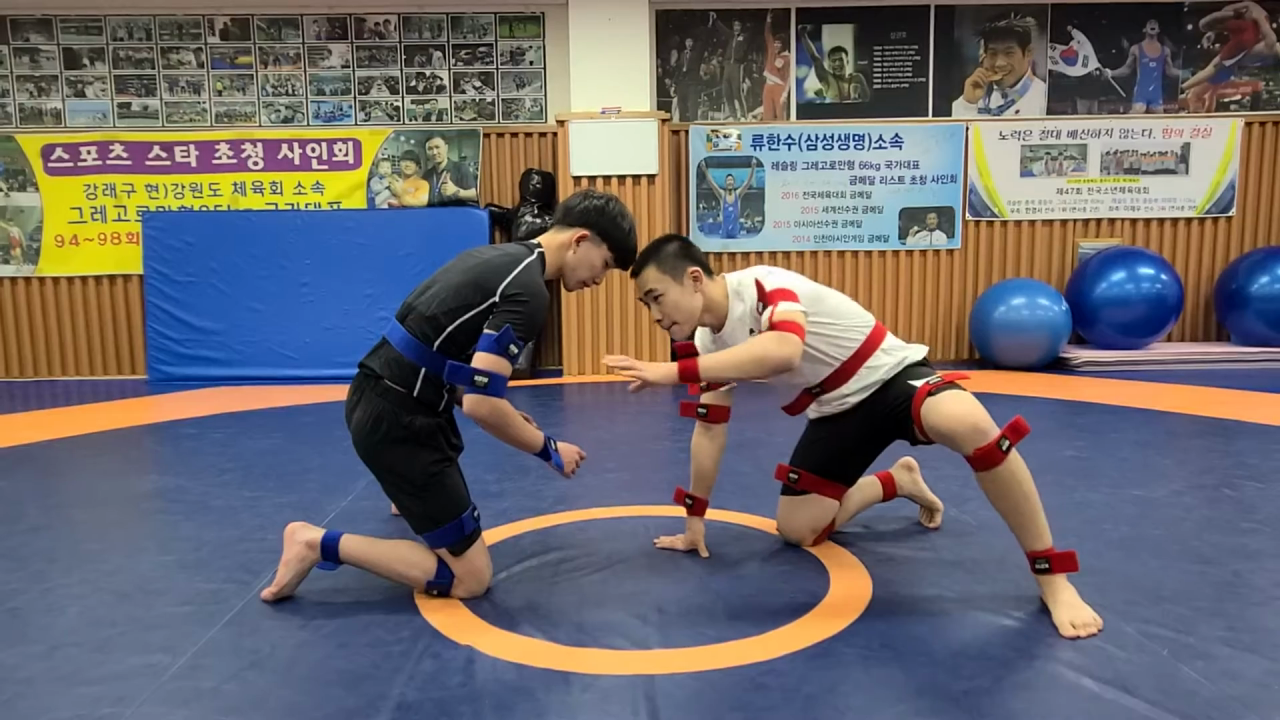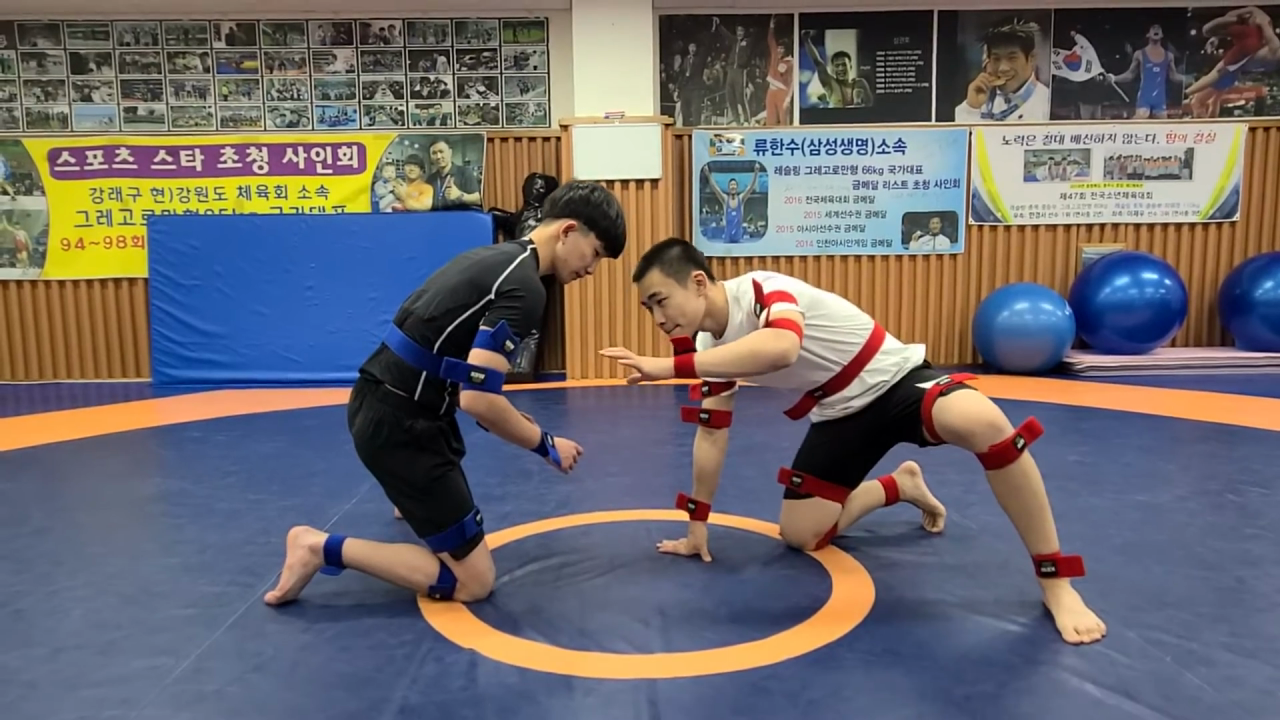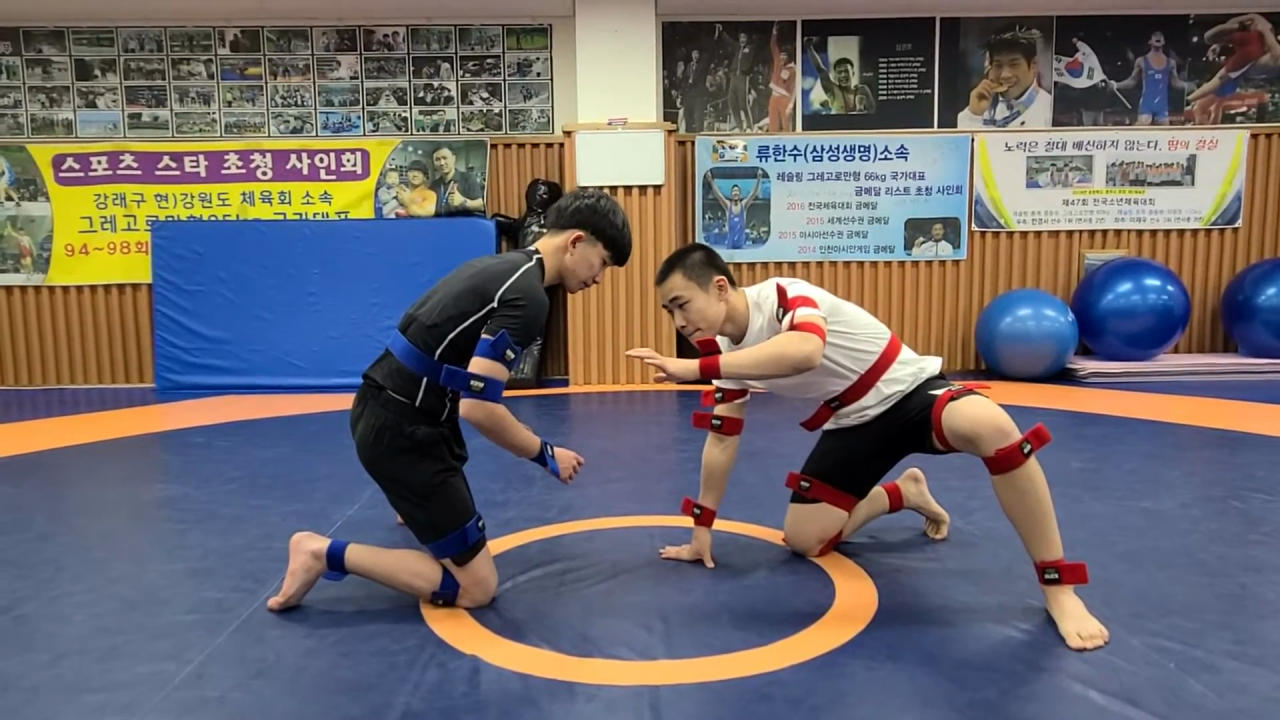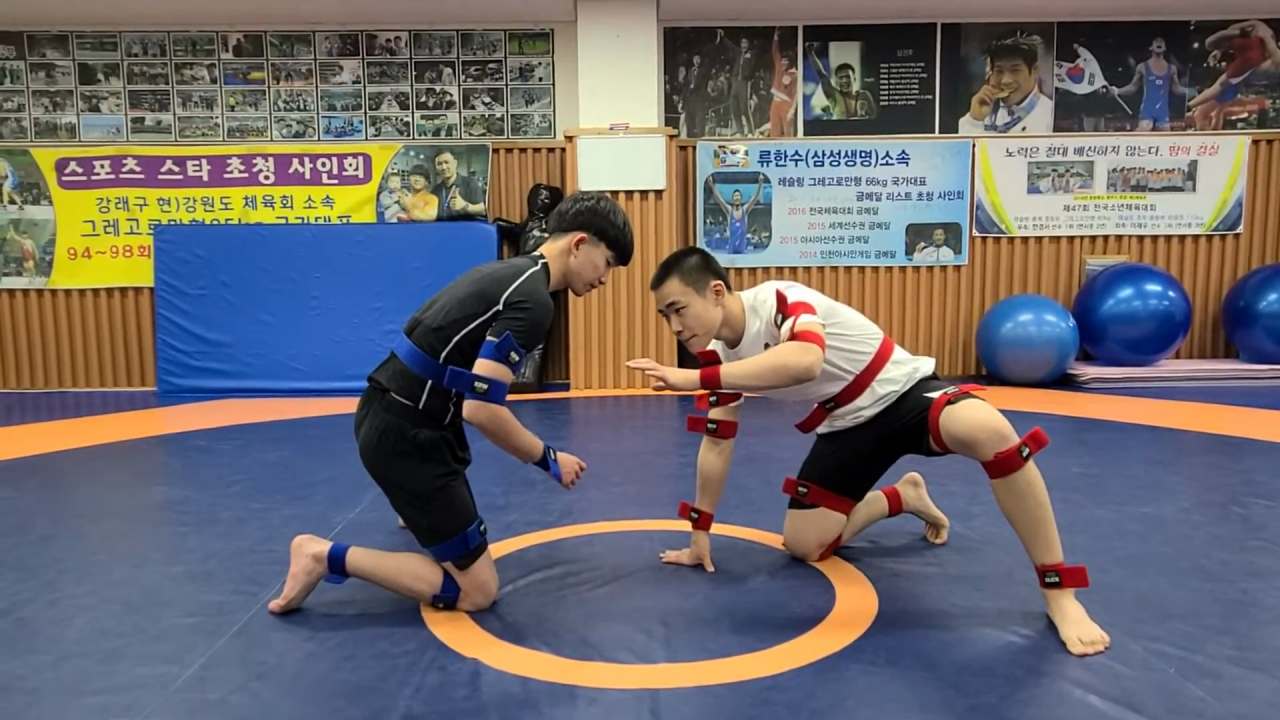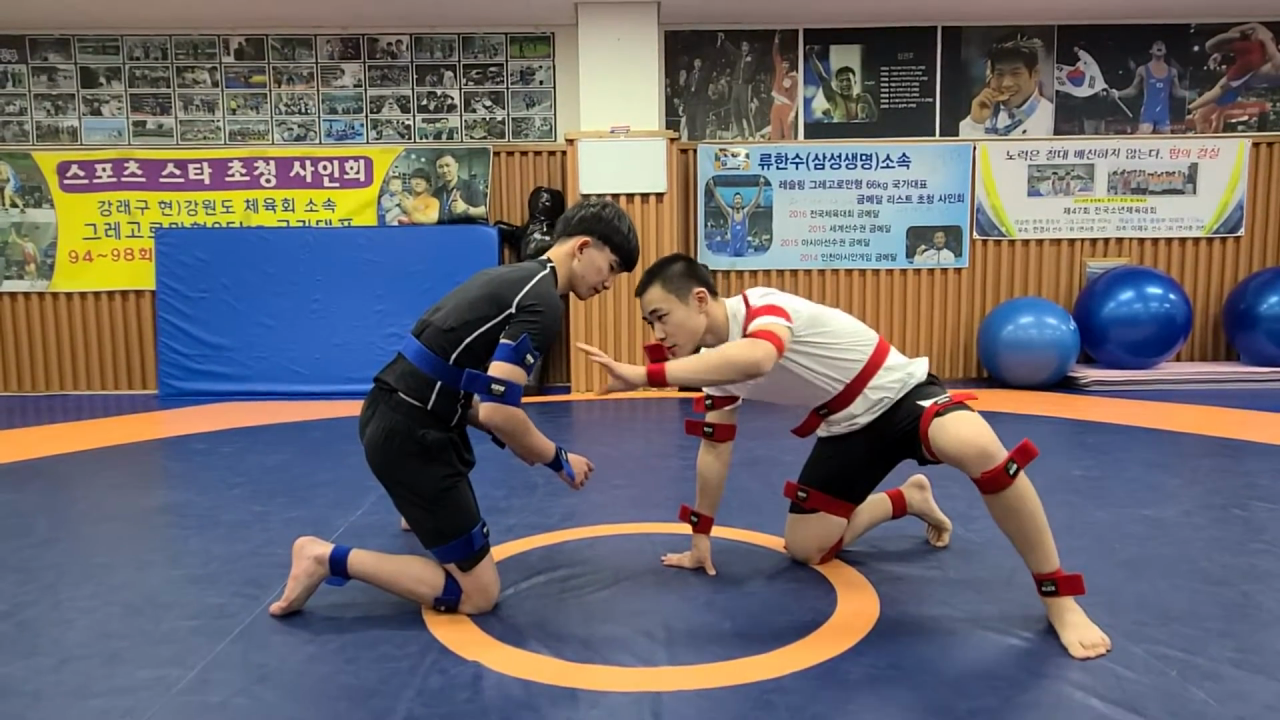
dt=1s
person 1, frame 1
left shoulder: (763, 286)
right shoulder: (708, 340)
left elbow: (785, 352)
right elbow: (709, 428)
left wrist: (675, 372)
right wrist: (694, 520)
left hip: (892, 376)
right hip: (836, 411)
left knee: (970, 426)
right knee: (797, 531)
left ankle: (1052, 577)
right ankle: (897, 481)
person 1, frame 2
left shoulder: (761, 290)
right shoulder: (709, 343)
left elbow: (781, 348)
right elbow: (711, 434)
left wrist: (671, 366)
right wrist: (697, 526)
left hip: (895, 380)
right hip: (841, 415)
left knee: (984, 424)
right knee: (800, 536)
left ankle: (1056, 582)
right ankle: (899, 486)
person 1, frame 3
left shoulder: (782, 295)
right shoulder: (726, 349)
left elbow: (805, 352)
right elbow: (722, 439)
left wrist: (693, 368)
right wrist: (702, 529)
left hip: (909, 391)
right hip: (853, 424)
left knee: (990, 427)
right knee: (804, 541)
left ankle: (1059, 589)
right ankle: (903, 493)
person 1, frame 4
left shoulder: (778, 300)
right shoulder: (720, 353)
left elbow: (806, 360)
right elbow: (716, 442)
left wrist: (695, 378)
right wrist: (699, 533)
left hip: (903, 392)
right hip: (846, 426)
left knee: (989, 431)
right knee: (803, 545)
left ankle: (1059, 593)
right ankle: (903, 496)
person 1, frame 5
left shoulder: (760, 305)
right shoulder: (710, 360)
left elbow: (757, 358)
right elbow: (715, 449)
left wrist: (643, 375)
right wrist: (700, 538)
left hip: (900, 394)
right hip: (846, 429)
left knee: (979, 450)
right knee: (804, 548)
left ankle: (1060, 600)
right ankle: (906, 498)
person 2, frame 1
left shoulder: (500, 256)
right shoulder: (527, 291)
right elbow: (481, 403)
left wrist: (502, 416)
right wrist: (550, 450)
left hip: (378, 397)
right hip: (397, 419)
right knee: (470, 577)
left ankle: (414, 497)
right ankle: (321, 543)
person 2, frame 2
left shoulder: (495, 256)
right shoulder: (523, 287)
right elbow: (478, 398)
left wrist: (503, 418)
right wrist: (546, 445)
left hip: (380, 401)
right hip: (398, 422)
right knee: (473, 581)
left ankle: (415, 498)
right ankle: (323, 548)
person 2, frame 3
left shoulder: (502, 265)
right shoulder: (526, 296)
right elbow: (477, 406)
left wrist: (513, 432)
right wrist: (545, 454)
left hip: (384, 407)
right hip: (401, 428)
right knee: (475, 586)
left ankle: (418, 503)
right ankle: (326, 553)
person 2, frame 4
left shoulder: (508, 271)
right shoulder: (532, 300)
right elbow: (480, 408)
right wrist: (548, 460)
left hip: (389, 412)
right hip: (405, 433)
right knee: (476, 590)
left ankle: (420, 506)
right ankle: (328, 556)
person 2, frame 5
left shoulder: (512, 275)
right shoulder: (543, 303)
right elbow: (499, 409)
left wrist: (508, 438)
right wrist: (559, 461)
left hip: (389, 412)
right hip: (411, 433)
right knee: (478, 594)
left ankle: (422, 509)
right ankle: (328, 559)
